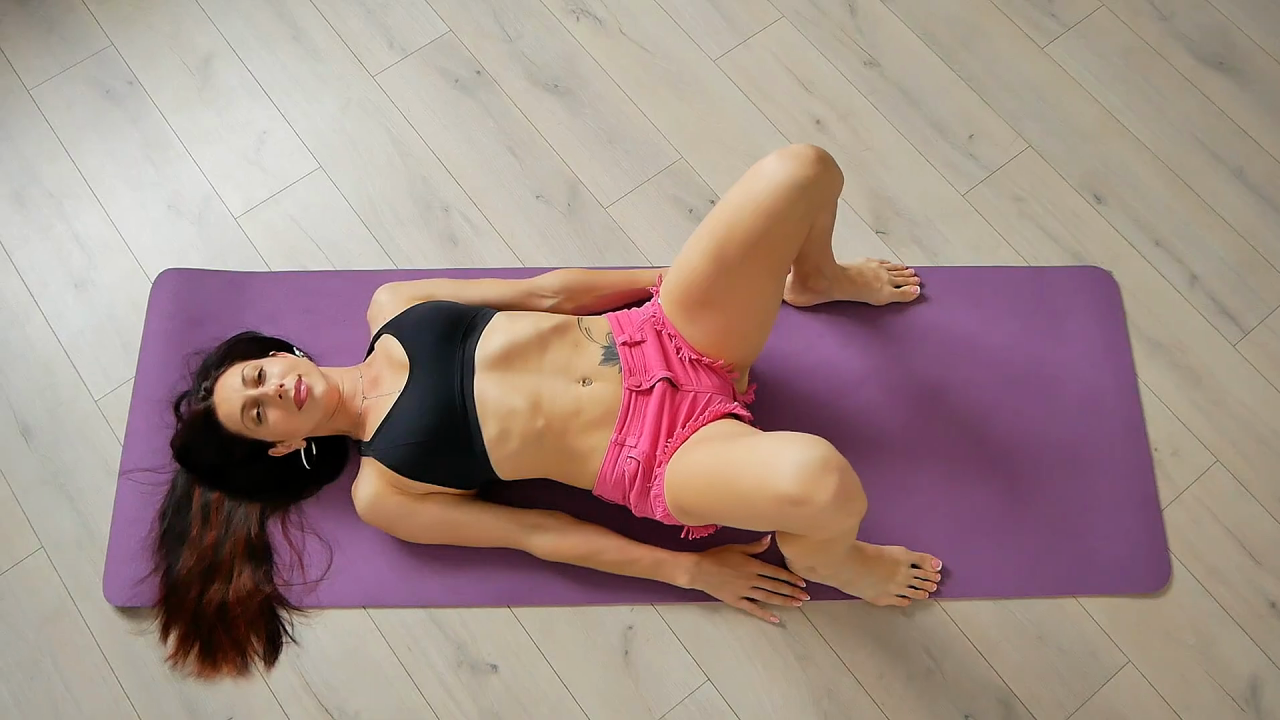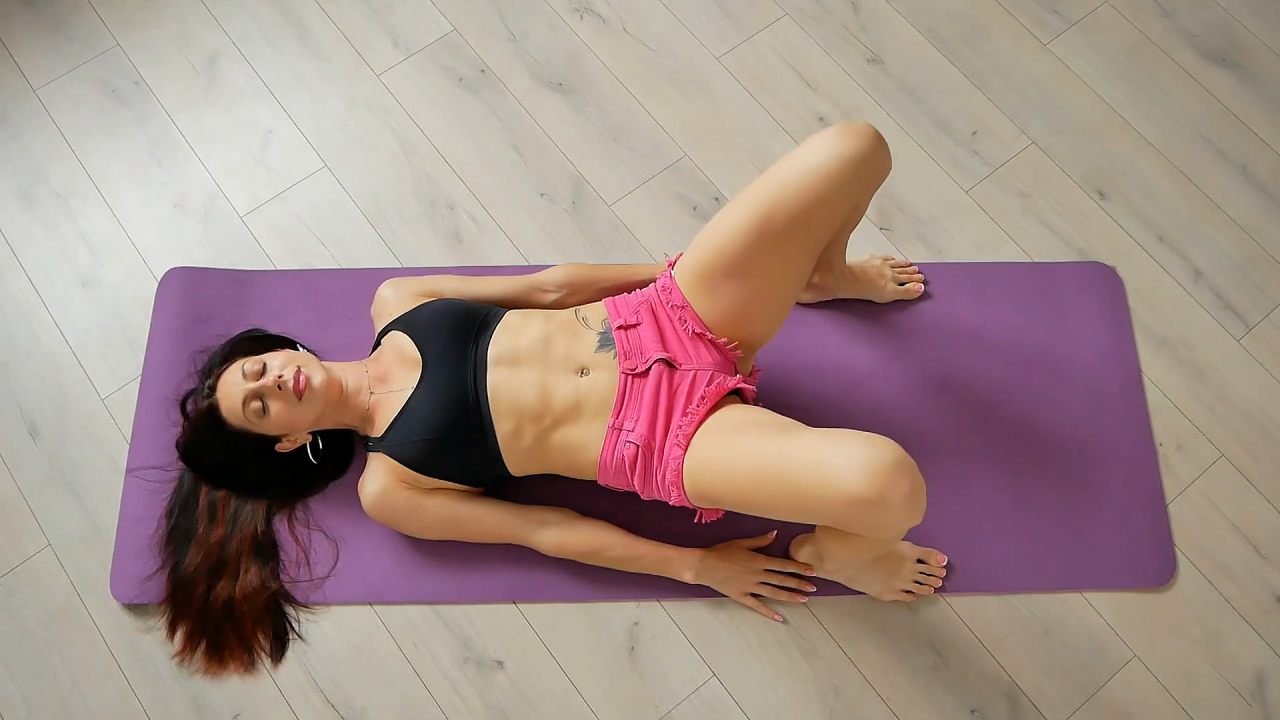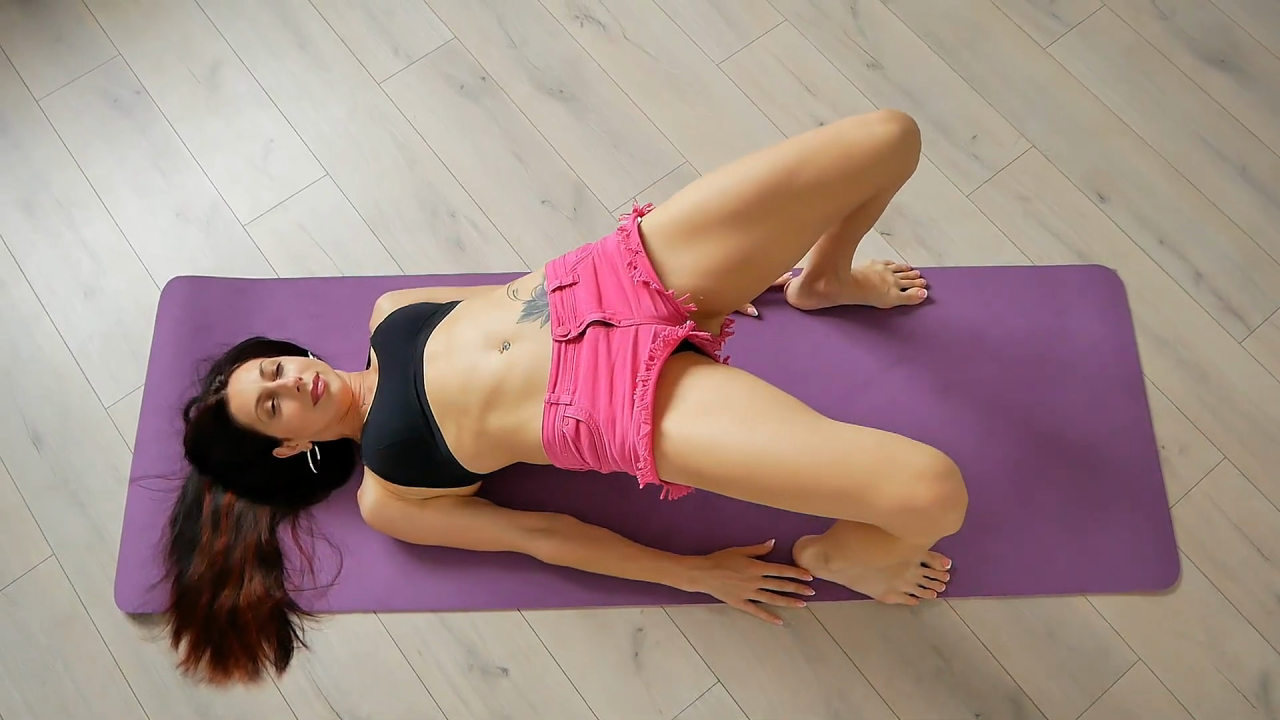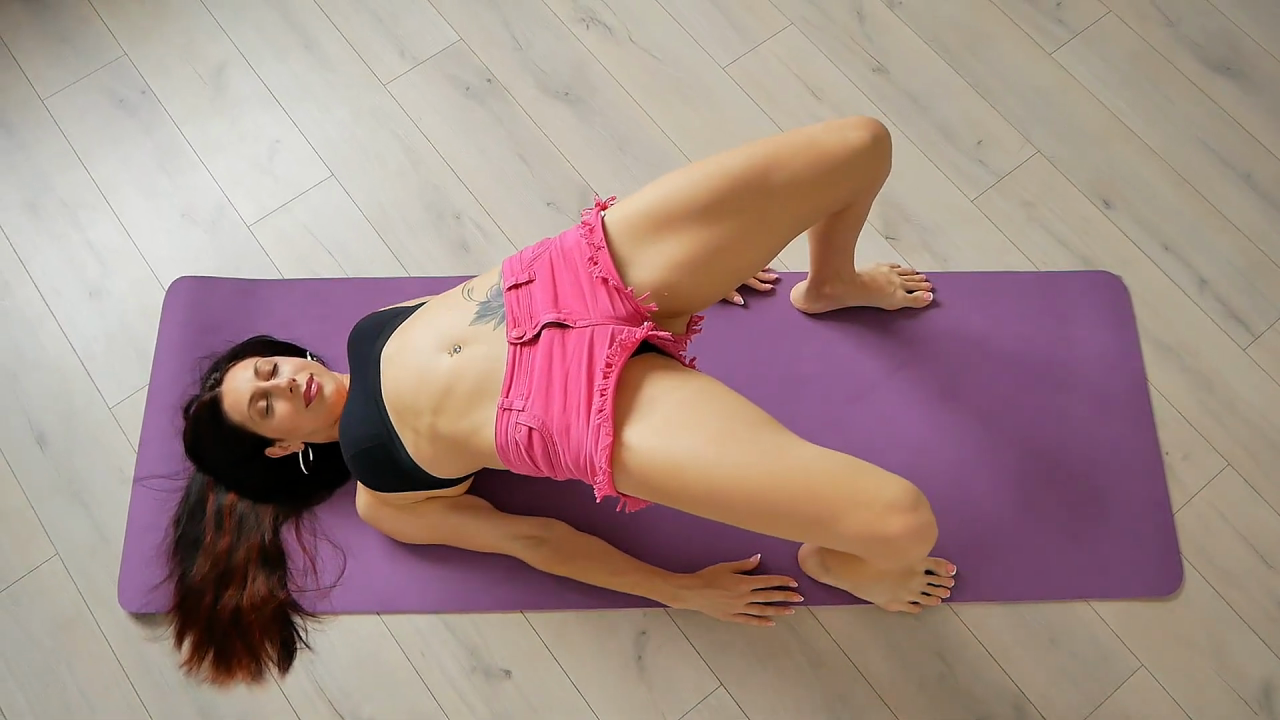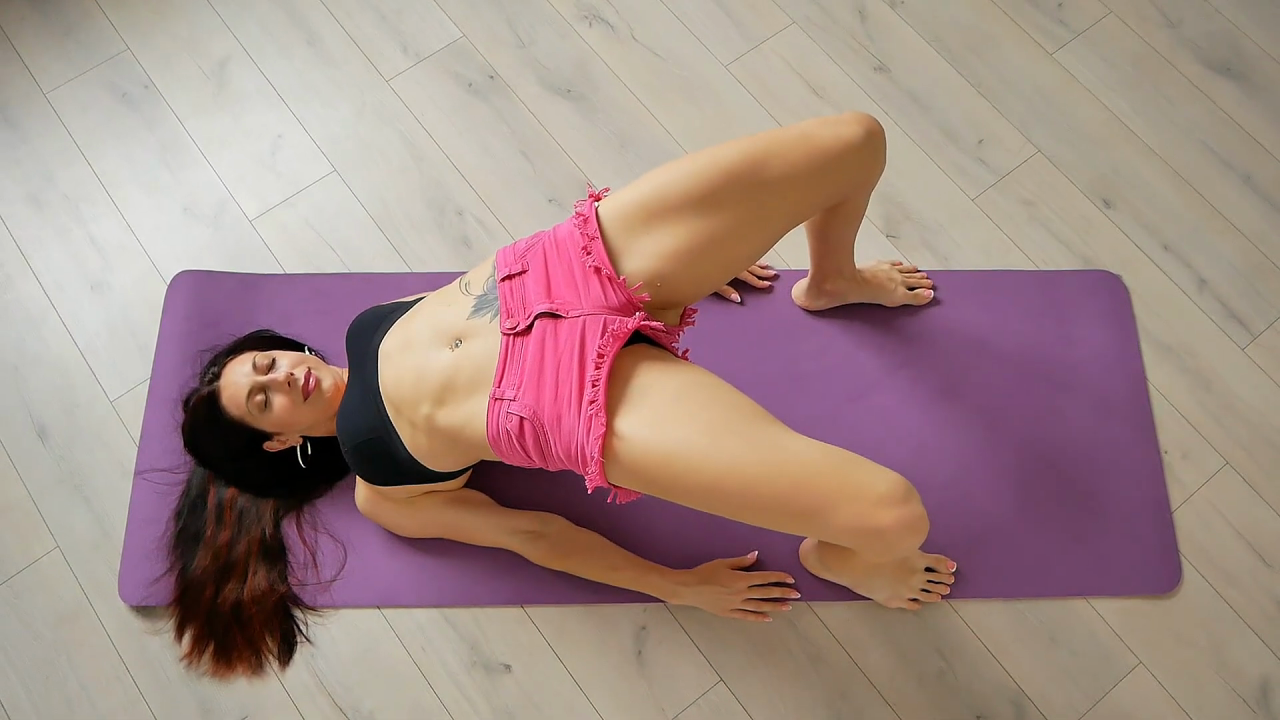
dt=1s
person 1, frame 1
left shoulder: (389, 310)
right shoulder: (380, 492)
left elbow: (544, 289)
right elbow: (538, 533)
left wrist: (684, 273)
right wrist: (691, 570)
left hip: (662, 340)
right hip: (665, 453)
left knee: (798, 170)
right knee: (816, 482)
left ankle: (815, 279)
right ankle: (823, 560)
person 1, frame 2
left shoulder: (393, 305)
right shoulder: (386, 488)
left elbow: (549, 285)
right elbow: (547, 532)
left wrist: (683, 269)
right wrist: (699, 567)
left hip: (670, 323)
right hip: (672, 434)
left knee: (854, 148)
right knee: (885, 484)
left ankle: (823, 277)
right ankle: (830, 557)
person 1, frame 3
left shoulder: (388, 317)
right shoulder: (385, 498)
right elbow: (543, 537)
left wrist: (719, 276)
right wrist: (702, 575)
right hip: (634, 397)
left knee: (892, 136)
right knee: (930, 495)
left ankle: (823, 281)
right ankle: (836, 556)
person 1, frame 4
left shoulder: (371, 329)
right shoulder: (381, 498)
left elbow: (483, 290)
right elbow: (529, 539)
left wrist: (693, 268)
right wrist: (687, 592)
right hip: (605, 402)
left knee: (861, 142)
right knee: (902, 523)
left ankle: (830, 284)
right ankle: (835, 563)
person 1, frame 5
left shoulder: (368, 325)
right shoulder: (379, 491)
left elbow: (483, 286)
right elbow: (529, 535)
left wrist: (688, 260)
right wrist: (684, 588)
right hip: (601, 395)
left knee: (856, 138)
right knee: (892, 516)
left ankle: (832, 281)
right ankle: (836, 559)
